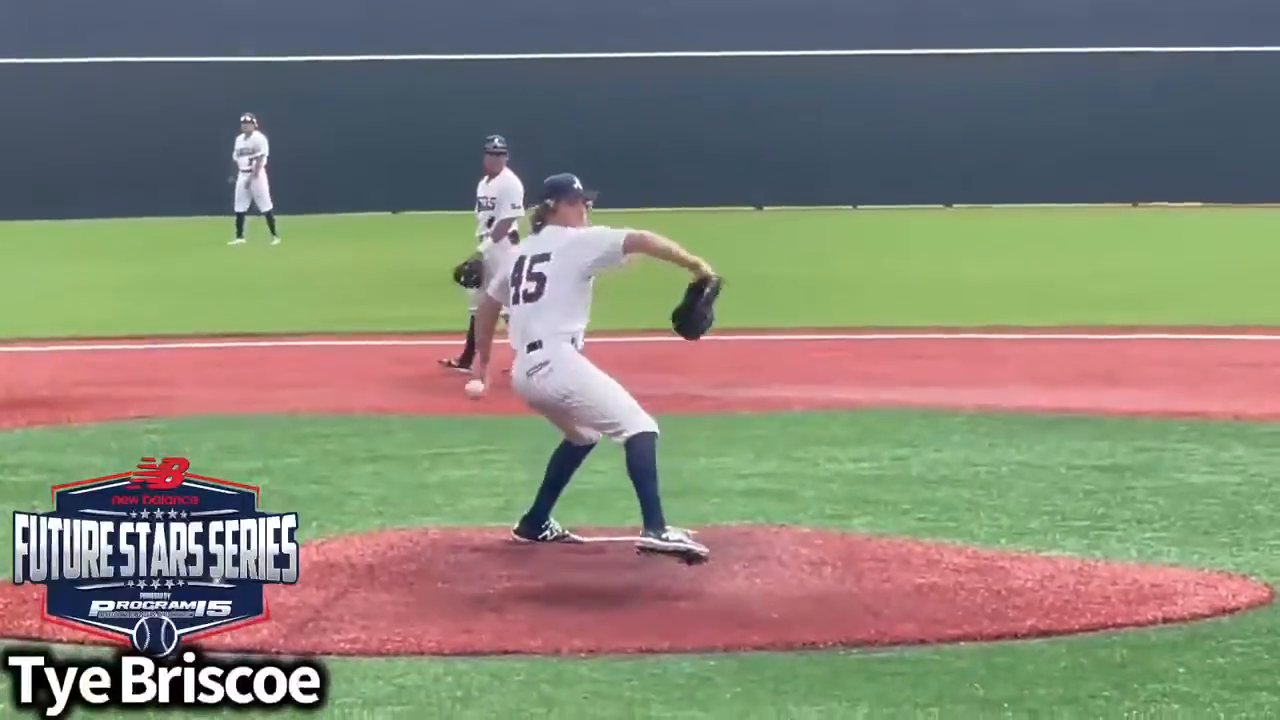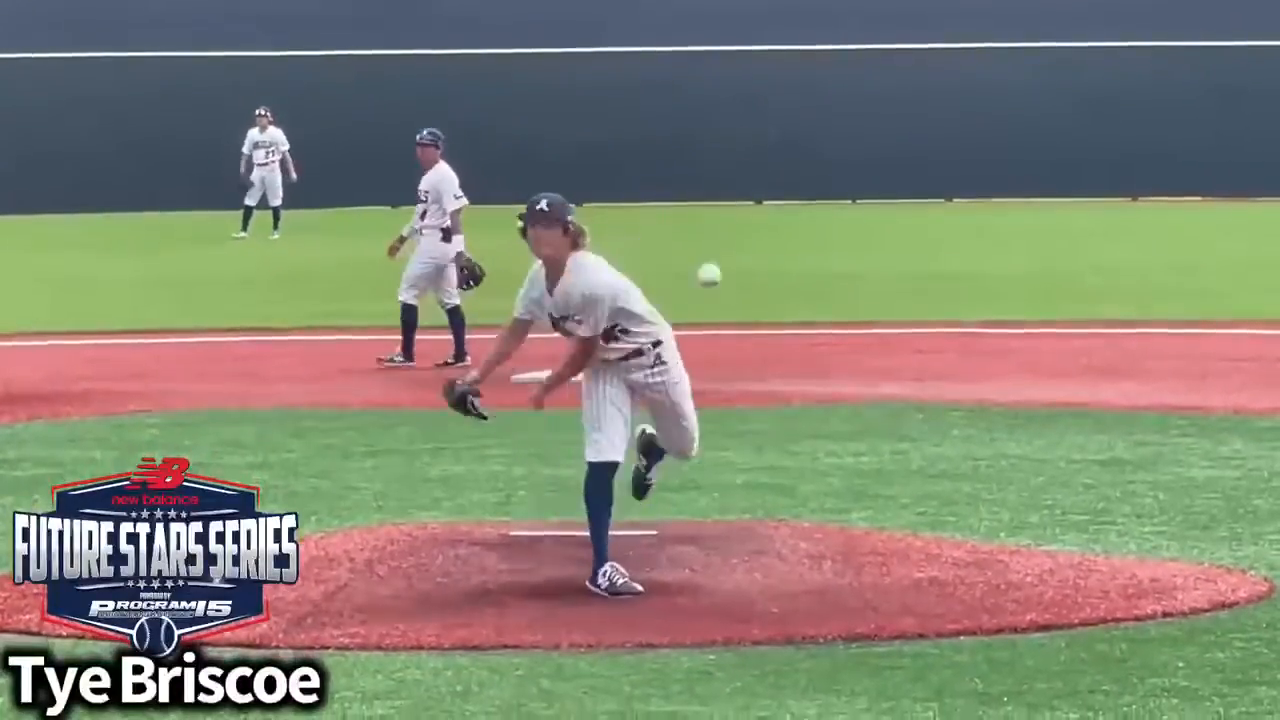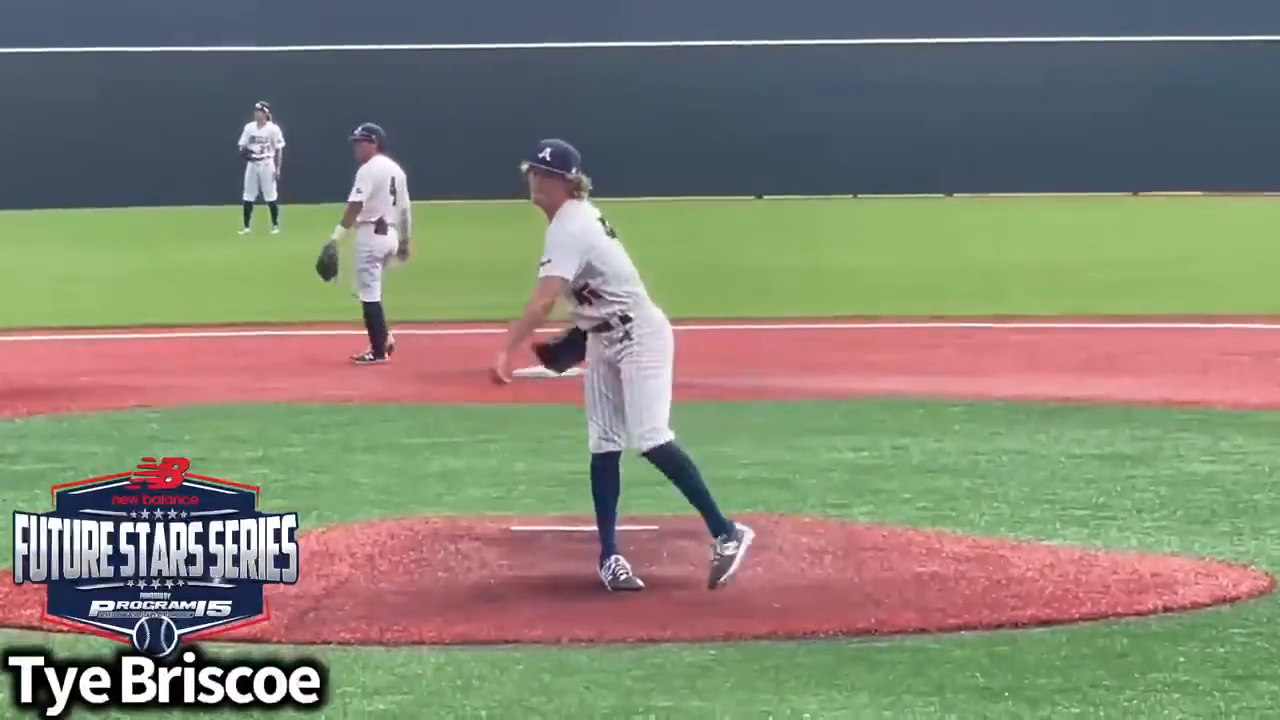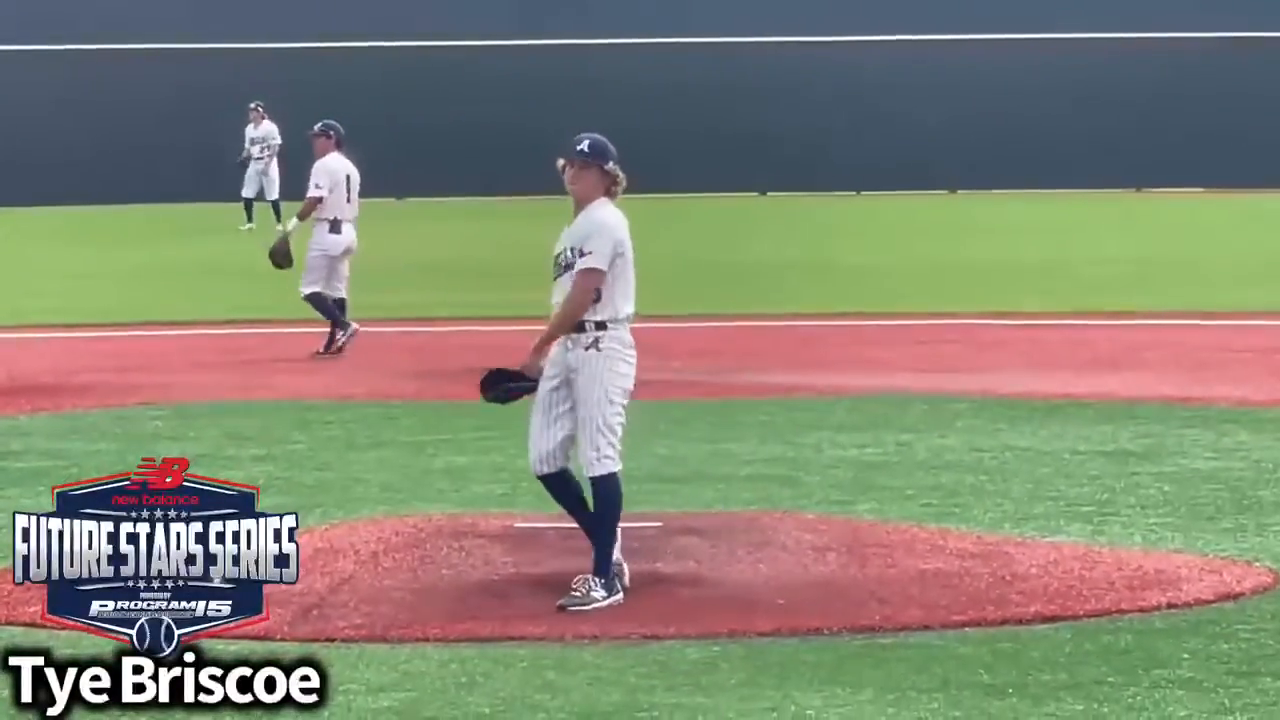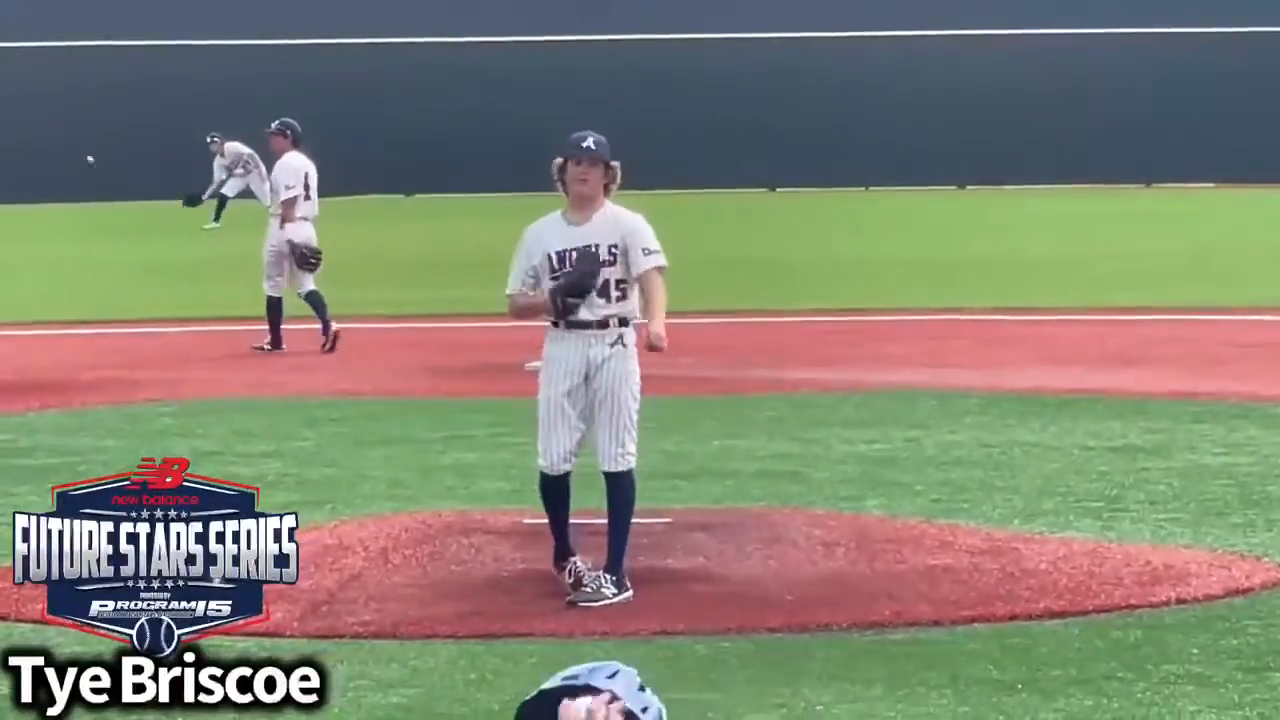
dt=0.5s
person 1, frame 1
left shoulder: (522, 252)
right shoulder: (578, 243)
left elbow: (488, 304)
right elbow: (639, 240)
left wrist: (482, 361)
right wrist: (695, 264)
left hip: (526, 373)
right hip: (557, 365)
left knee: (583, 436)
right knee: (640, 429)
left ankle: (534, 523)
right ankle: (654, 527)
person 1, frame 2
left shoulder: (587, 282)
right shoulder: (539, 279)
left elbow: (584, 353)
right elbow: (518, 328)
left wrist: (548, 388)
right wrist: (479, 374)
left hip: (653, 357)
right hip: (607, 365)
left knee: (683, 446)
right knee: (603, 460)
left ankle: (649, 446)
right ankle: (601, 565)
person 1, frame 3
left shoulder: (570, 227)
right shoulder: (580, 215)
left elbow: (545, 297)
left wrist: (506, 349)
right wrist: (579, 335)
left hip: (640, 337)
right hip: (603, 340)
left knee: (649, 438)
right knee: (603, 447)
left ankle: (727, 533)
right ankle: (609, 557)
person 1, frame 4
left shoulder: (605, 222)
right shoulder: (573, 229)
left elbow: (585, 295)
left wrist: (540, 343)
right wrist: (544, 351)
left hip: (603, 348)
right hip: (564, 349)
left knee: (599, 459)
right knee: (543, 457)
left ankle: (604, 577)
right ankle: (604, 541)
person 1, frame 5
left shoulder: (629, 224)
right shoulder: (538, 232)
left elbow: (652, 281)
right elbow: (515, 304)
left wrist: (656, 323)
right wrist: (548, 301)
left hip: (614, 347)
right hip: (561, 349)
left knee: (617, 460)
right knee: (553, 462)
left ankle: (615, 575)
right ankle: (564, 555)
person 2, frame 1
left shoulder: (510, 183)
right shoulder: (484, 182)
left elbow: (506, 222)
left wrist: (482, 250)
left hip: (502, 249)
right hip: (487, 250)
right knee: (477, 304)
right ankle: (466, 359)
person 2, frame 2
left shoulder: (444, 175)
right shoulder: (429, 175)
left elbow: (456, 214)
left wrist: (460, 250)
right wrist: (403, 237)
left hip: (435, 243)
right hip: (435, 242)
left knee: (408, 294)
right knee: (449, 298)
left ankle: (406, 353)
right ankle: (460, 354)
person 2, frame 3
left shoulder: (369, 169)
right shoulder: (396, 170)
left elbow: (355, 207)
right elbow: (404, 209)
left wrist: (335, 237)
right wrist: (405, 240)
left hip: (371, 236)
right hip: (390, 235)
left knee: (369, 293)
right knee: (368, 289)
left ankle: (378, 350)
right ankle: (382, 339)
person 2, frame 4
left shoulder: (324, 165)
right shoulder: (351, 168)
left elbow: (313, 201)
left wrist: (290, 227)
left hip: (327, 232)
right hip: (347, 232)
left knee: (310, 289)
right knee: (337, 290)
left ankle: (345, 325)
right ankle: (332, 343)
person 2, frame 5
left shoulder: (285, 164)
right shoulder: (308, 163)
left elbow: (288, 203)
left wrist: (290, 237)
left hip: (285, 230)
right hip: (306, 229)
left knee: (274, 286)
right knee: (305, 285)
left ankle: (275, 341)
right ankle: (327, 326)
